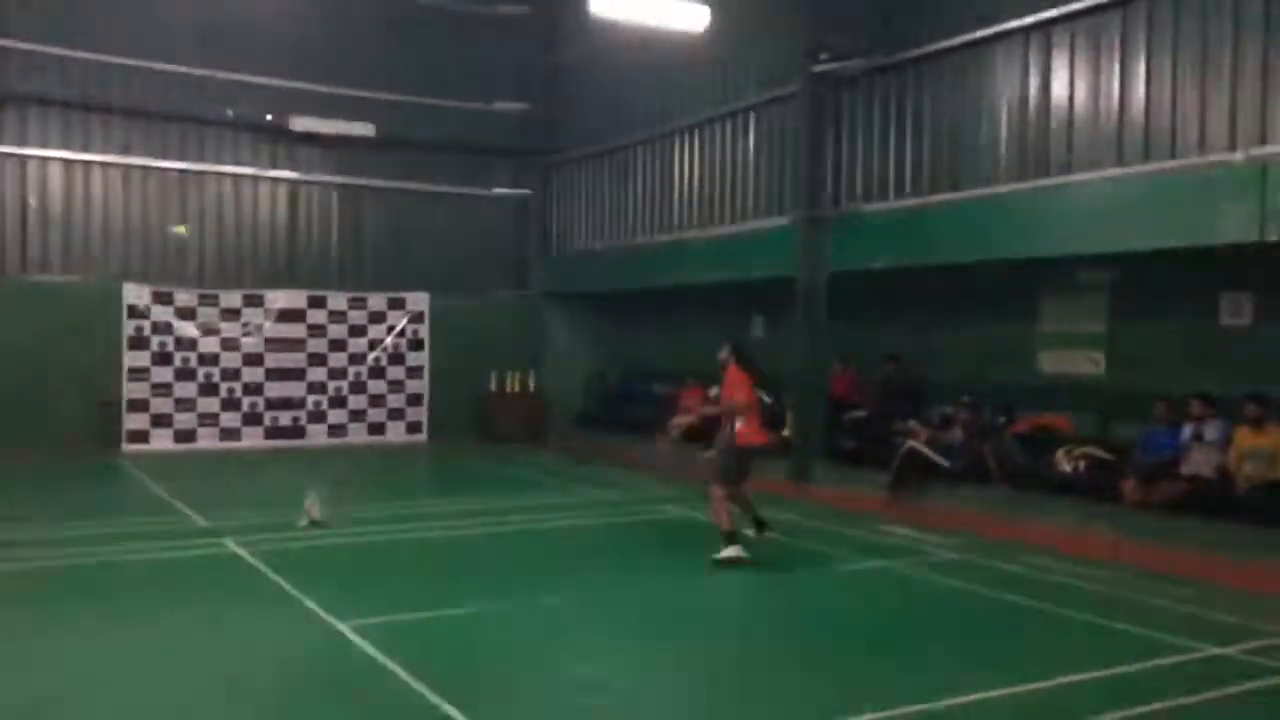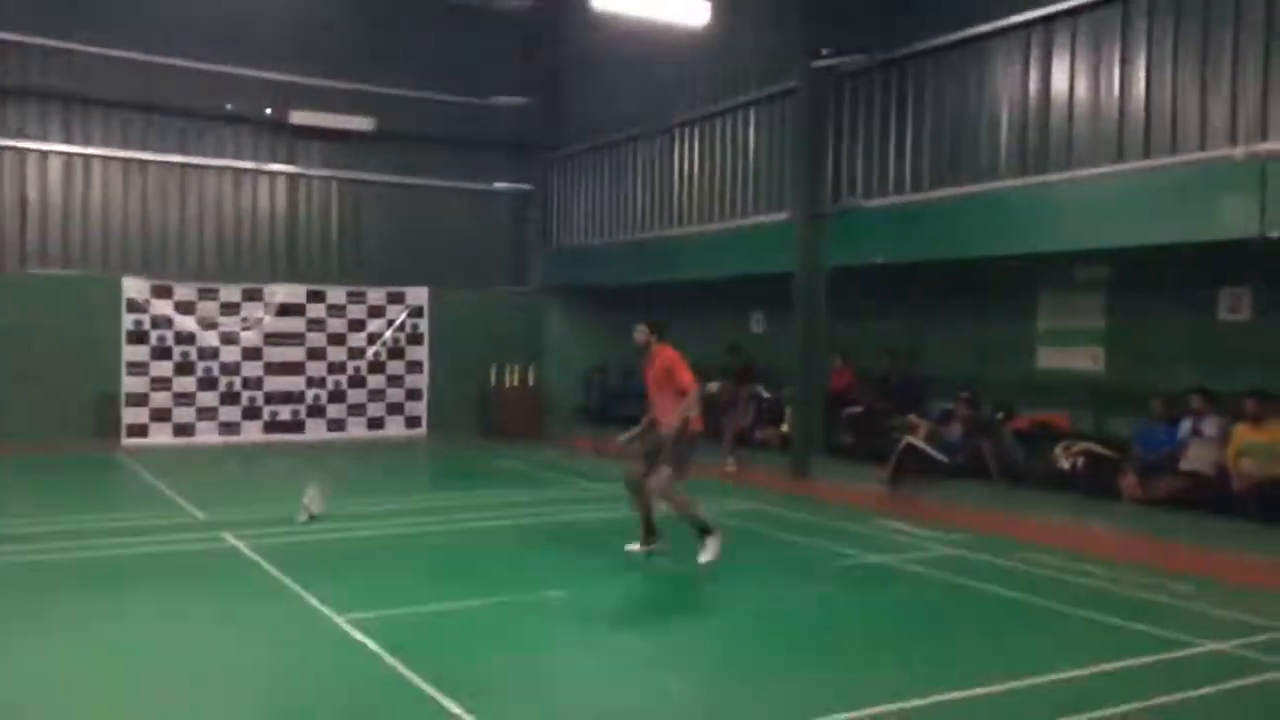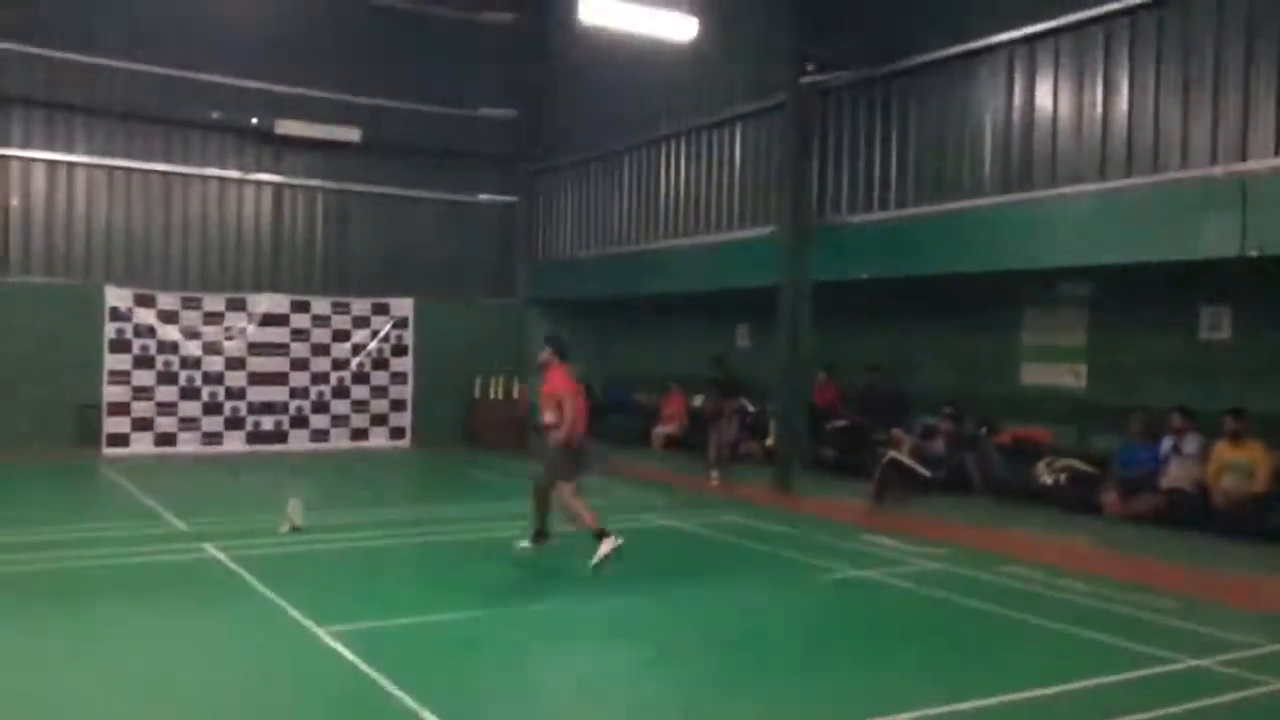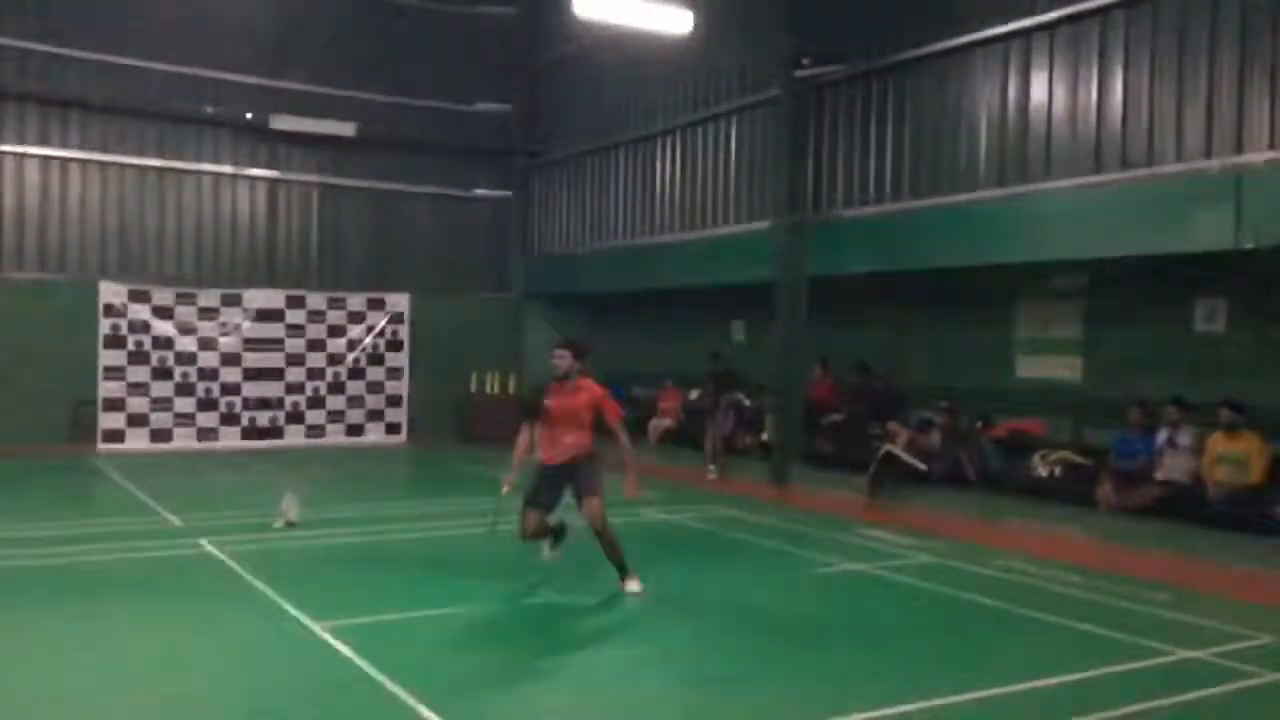
dt=0.7s
person 1, frame 1
left shoulder: (735, 374)
right shoulder: (736, 376)
left elbow: (741, 405)
left wrist: (708, 411)
left hip: (743, 442)
right hip: (751, 440)
left knee: (718, 494)
right knee: (733, 486)
left ankle: (733, 545)
right ankle: (760, 525)
person 1, frame 2
left shoulder: (670, 357)
right shoulder: (649, 363)
left elbow: (693, 393)
left wrist: (675, 423)
right wrist: (636, 431)
left hip: (683, 431)
right hip: (663, 431)
left knee: (662, 486)
right knee: (635, 480)
left ankle: (708, 533)
right ankle: (648, 538)
person 1, frame 3
left shoulder: (557, 376)
right shoulder: (554, 376)
left elbow: (570, 405)
left wrist: (563, 433)
left hip: (565, 442)
right hip: (559, 442)
left knee: (566, 497)
right knee: (541, 488)
left ankle: (606, 538)
right ankle: (539, 536)
person 1, frame 4
left shoulder: (595, 394)
right shoulder: (543, 393)
left elbow: (619, 431)
right elbow: (526, 433)
left wrist: (631, 472)
right wrist: (513, 472)
left hip: (582, 462)
right hip: (549, 464)
left knee: (596, 519)
right knee: (530, 530)
left ankle: (626, 575)
right ankle: (556, 531)
